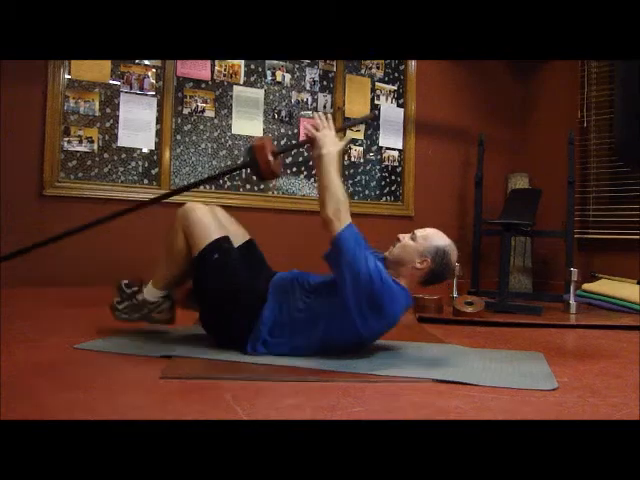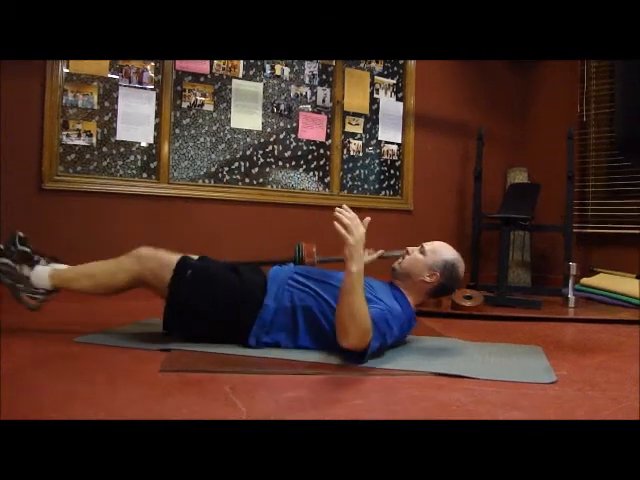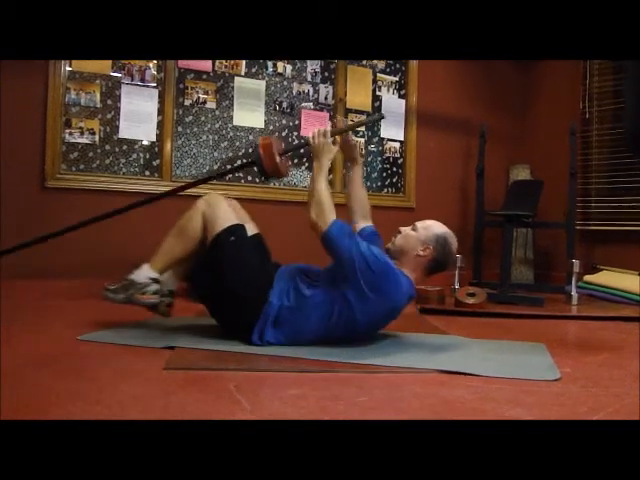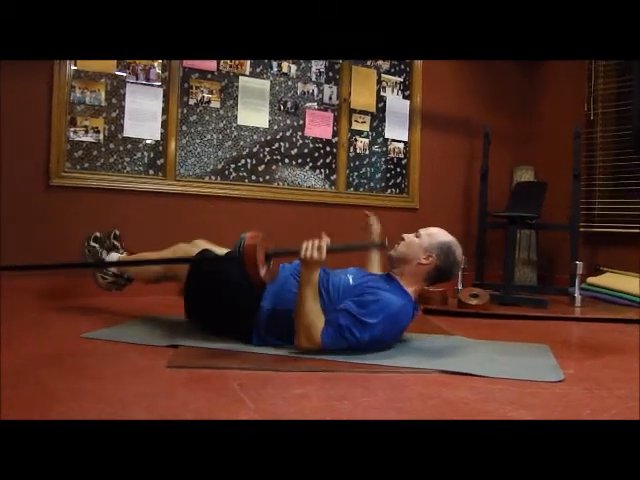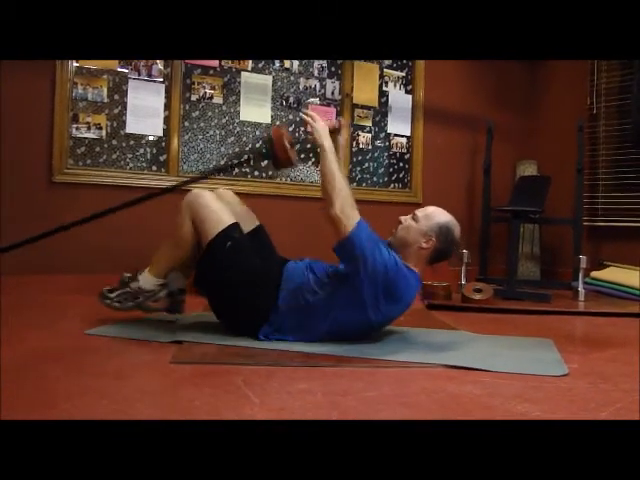
dt=0.5s
person 1, frame 1
left shoulder: (378, 291)
right shoulder: (384, 279)
left elbow: (333, 217)
right elbow: (344, 229)
left wrist: (327, 154)
right wrist: (327, 159)
left hip: (250, 323)
right hip: (268, 293)
left knee: (191, 214)
right knee: (213, 213)
left ankle: (152, 297)
right ankle: (160, 294)
person 1, frame 2
left shoulder: (392, 315)
right shoulder: (391, 294)
left elbow: (352, 341)
left wrist: (355, 261)
right wrist: (356, 267)
left hip: (252, 313)
right hip: (261, 289)
left knee: (145, 261)
right knee: (154, 257)
left ankle: (41, 277)
right ankle: (50, 274)
person 1, frame 3
left shoulder: (383, 277)
right shoulder: (390, 281)
left elbow: (320, 219)
right elbow: (361, 224)
left wrist: (321, 162)
right wrist: (355, 165)
left hip: (258, 312)
right hip: (272, 294)
left knee: (211, 204)
right knee: (228, 211)
left ankle: (147, 279)
right ankle: (166, 283)
person 1, frame 4
left shoulder: (386, 310)
right shoulder: (395, 294)
left elbow: (306, 338)
left wrist: (309, 272)
right wrist: (374, 247)
left hip: (256, 311)
right hip: (271, 287)
left knee: (186, 252)
right knee: (200, 248)
left ankle: (114, 268)
right ankle: (125, 266)
person 1, frame 5
left shoulder: (391, 277)
right shoulder: (393, 266)
left elbow: (339, 215)
right elbow: (347, 214)
left wrist: (325, 145)
right wrist: (338, 154)
left hip: (262, 310)
right hip: (278, 283)
left knee: (197, 202)
right knee: (221, 197)
left ankle: (148, 285)
right ankle: (159, 283)
